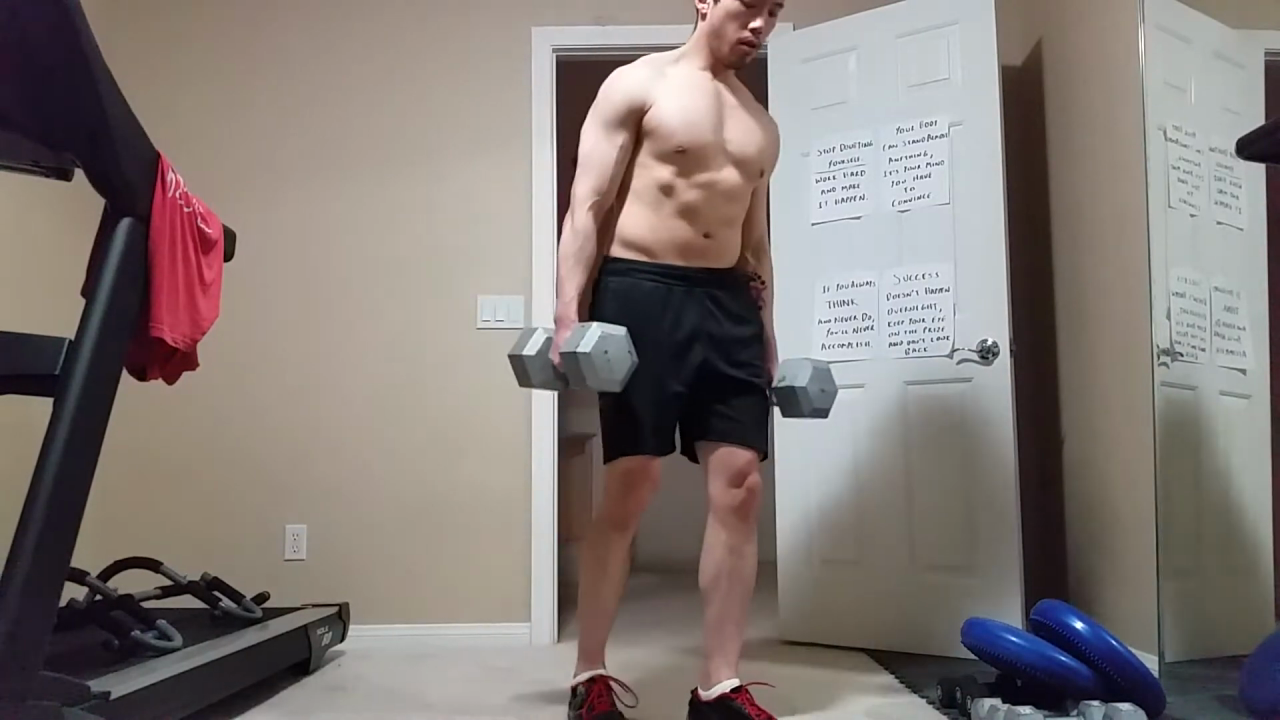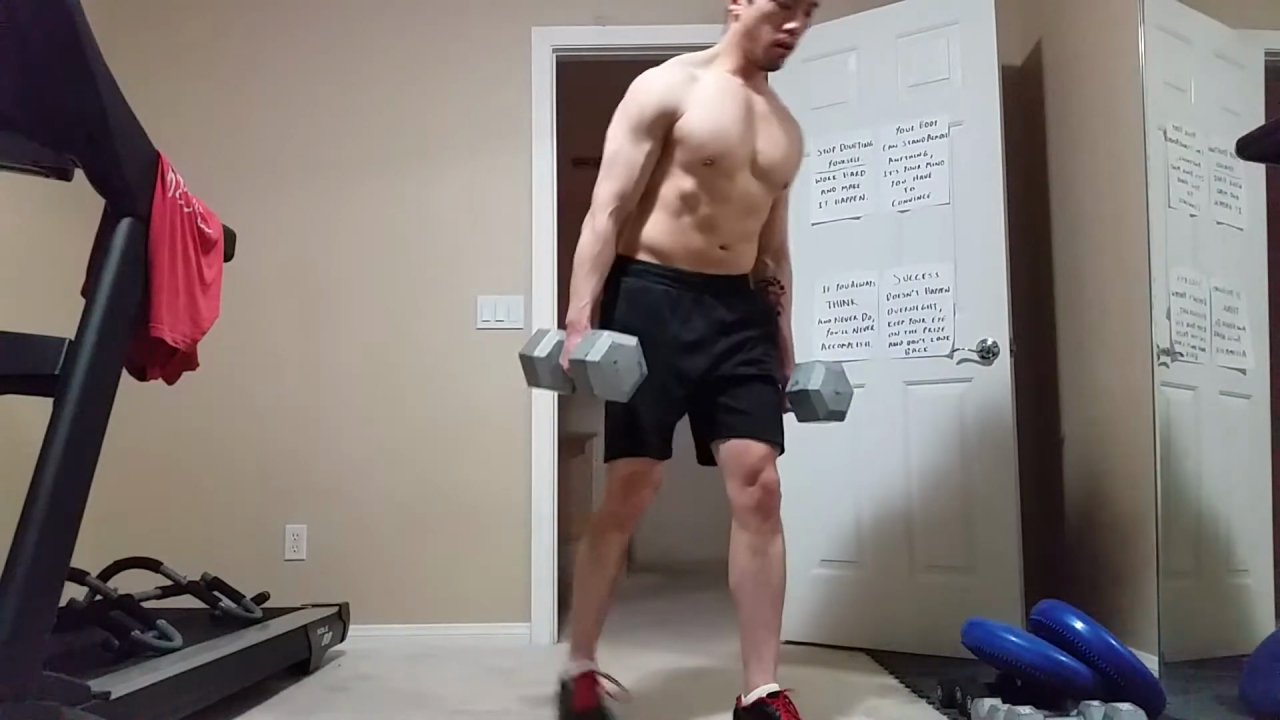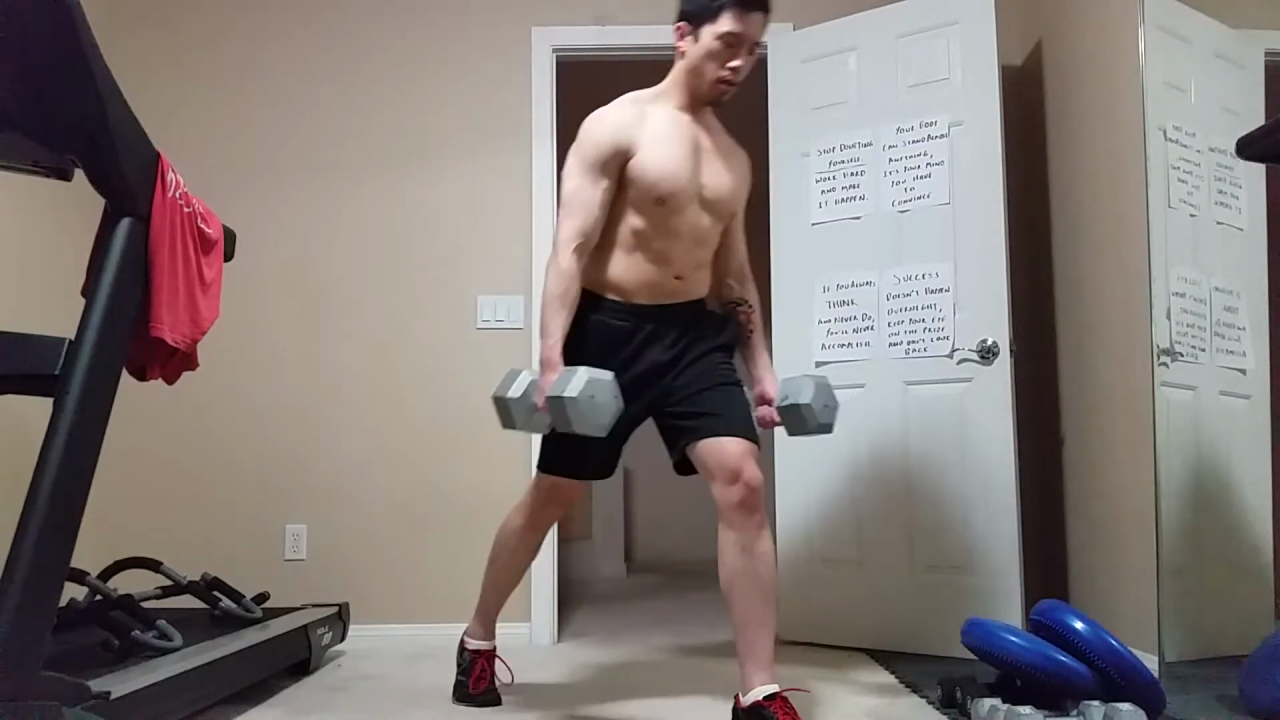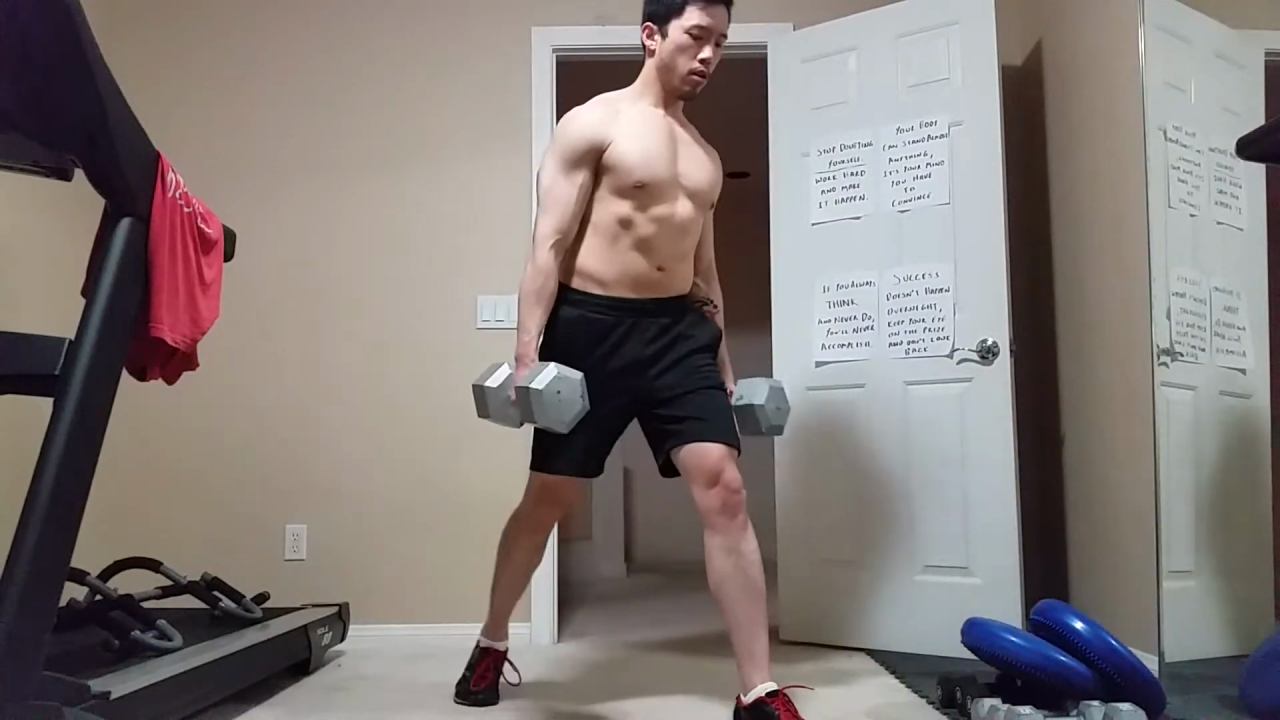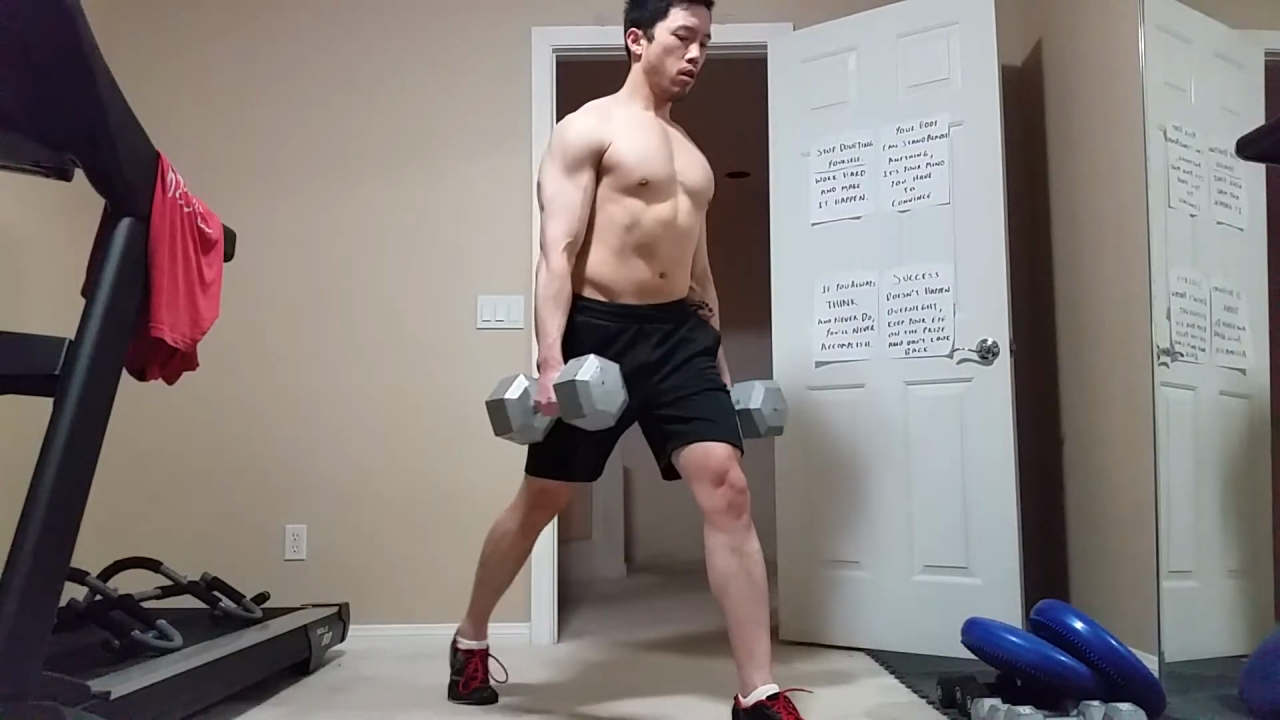
dt=0.5s
person 1, frame 1
left shoulder: (760, 122)
right shoulder: (637, 84)
right elbow: (587, 207)
left wrist: (767, 340)
right wrist: (568, 311)
left hip: (727, 303)
right hip: (640, 293)
left knee: (740, 490)
right knee: (629, 489)
person 1, frame 2
left shoulder: (784, 124)
right shoulder: (668, 87)
right elbow: (606, 210)
left wrist: (783, 344)
right wrist: (577, 320)
left hip: (739, 309)
right hip: (655, 298)
left knee: (758, 487)
right knee: (630, 487)
person 1, frame 3
left shoulder: (732, 156)
right shoulder: (616, 126)
left elbow: (733, 270)
right elbow: (571, 248)
left wrist: (760, 368)
right wrist: (551, 356)
left hip: (694, 333)
right hip: (611, 329)
left knee: (743, 487)
right knee: (552, 496)
right ankle: (478, 640)
person 1, frame 4
left shoulder: (705, 155)
right shoulder: (591, 124)
right elbow: (549, 245)
left wrist: (723, 365)
right wrist: (527, 351)
left hip: (679, 332)
right hip: (593, 327)
left knee: (724, 493)
right knee: (548, 498)
right ankle: (491, 640)
person 1, frame 5
left shoulder: (693, 154)
right shoulder: (587, 130)
right elbow: (558, 251)
left wrist: (720, 365)
right wrist: (551, 358)
left hip: (679, 335)
right hip: (598, 331)
left knee: (729, 495)
right knee: (541, 500)
right ankle: (470, 638)
